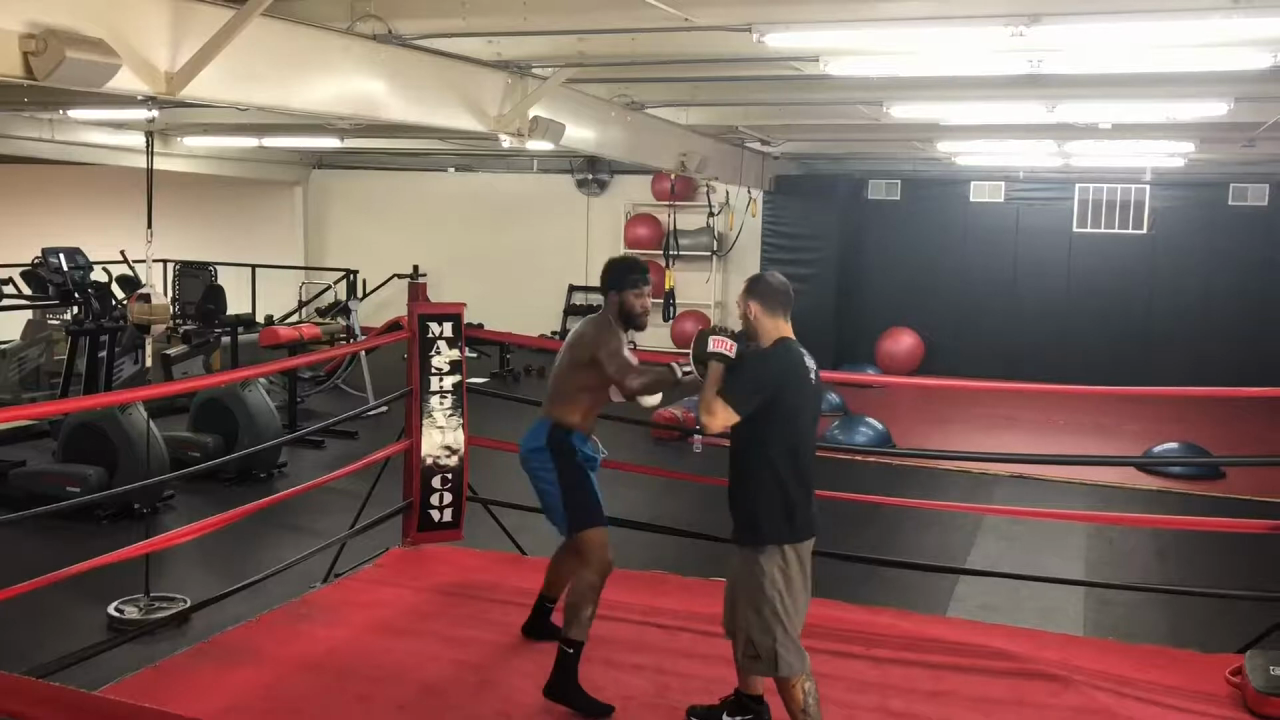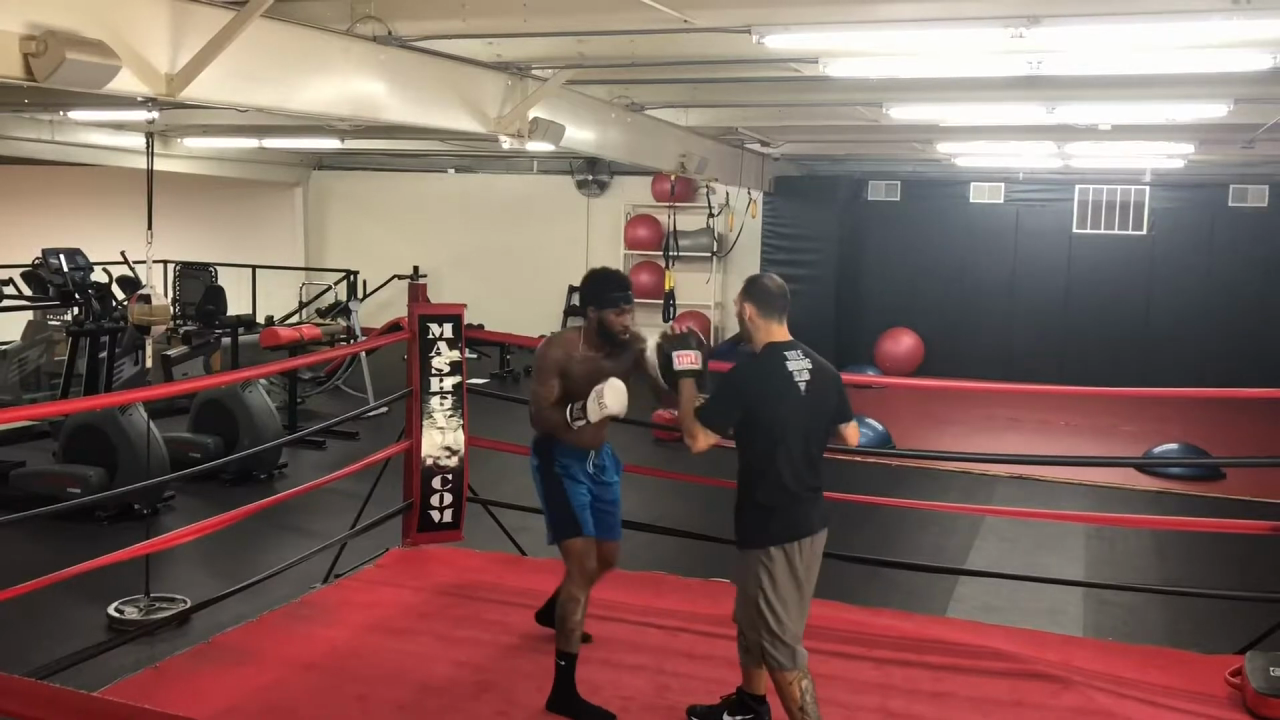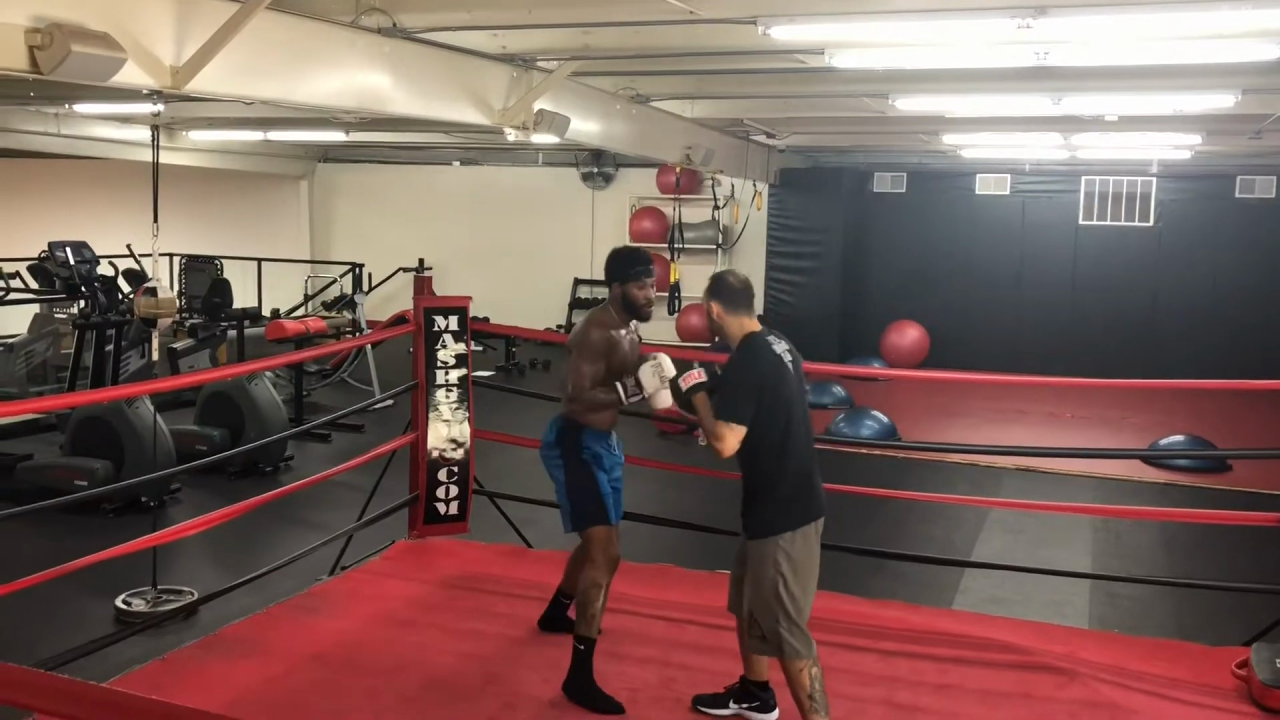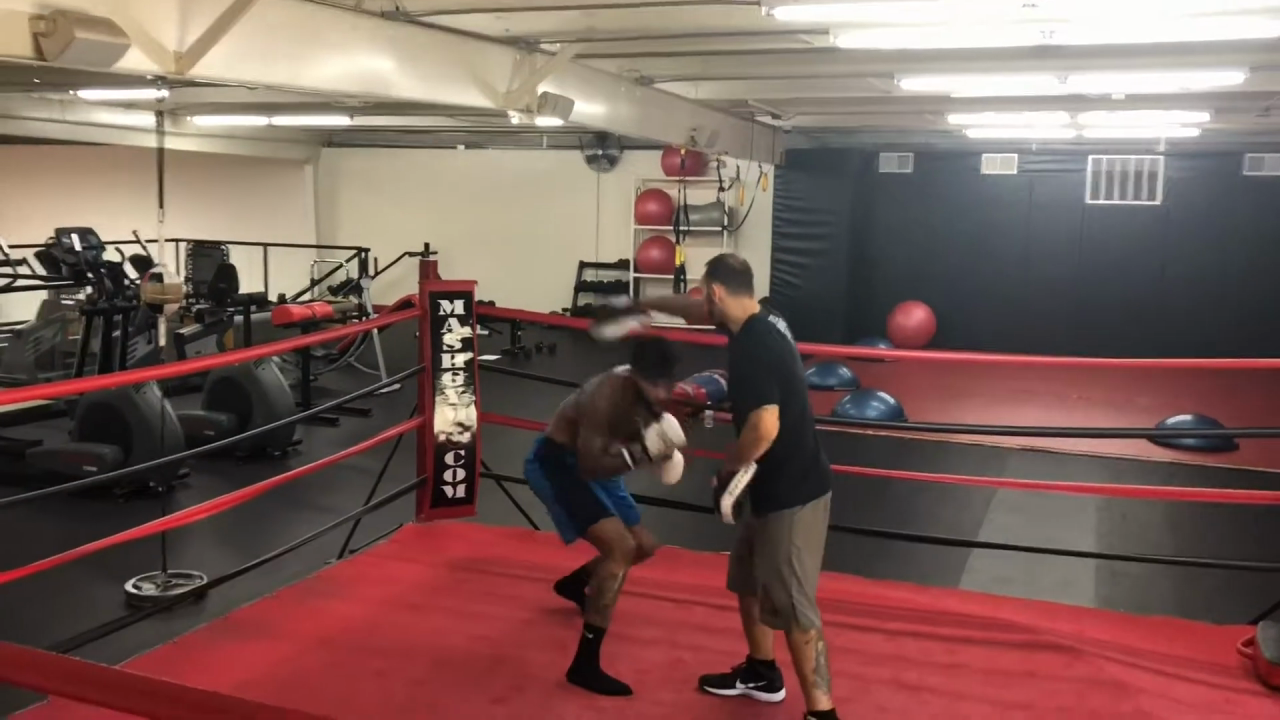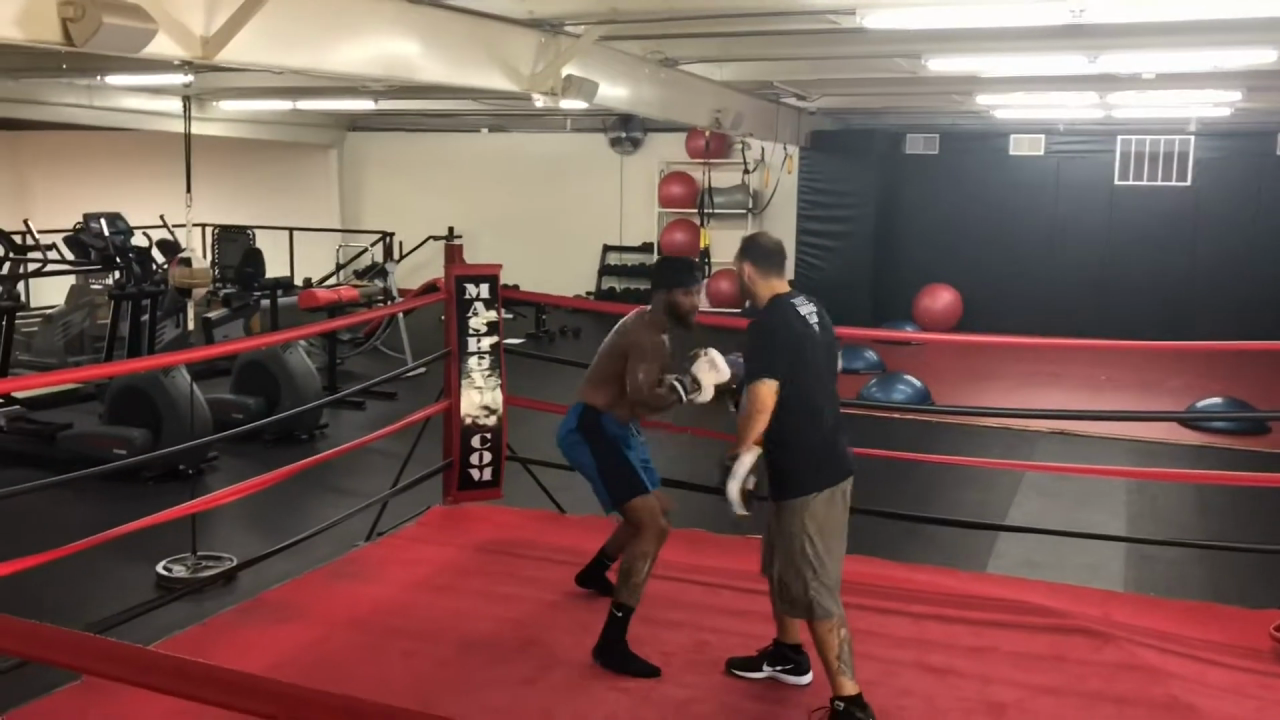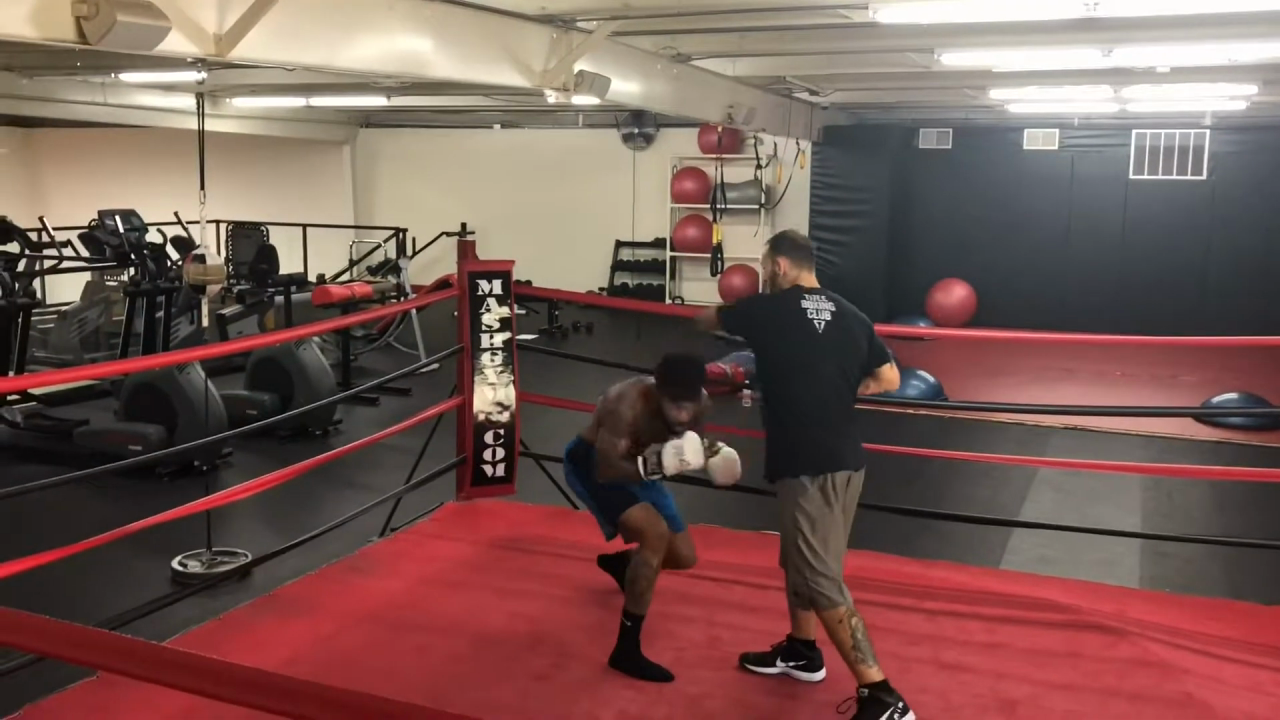
dt=0.5s
person 1, frame 1
left shoulder: (766, 363)
right shoulder: (801, 363)
left elbow: (712, 420)
left wrist: (717, 362)
right wrist: (734, 367)
left hip: (776, 527)
right hip: (782, 518)
left knee: (778, 641)
right knee: (742, 619)
person 1, frame 2
left shoulder: (748, 374)
right shoulder: (822, 370)
left elbow: (697, 438)
right elbow: (850, 436)
left wrist: (685, 372)
left hip: (771, 527)
right hip: (809, 519)
left knee: (779, 640)
right knee: (753, 620)
person 1, frame 3
left shoulder: (743, 365)
right shoulder: (776, 345)
left elbow: (726, 443)
left wrist: (699, 396)
left hip: (785, 513)
right hip: (783, 502)
left knee: (785, 628)
right knee: (747, 602)
person 1, frame 4
left shoulder: (752, 346)
right shoulder: (763, 321)
left elbow: (765, 427)
right elbow: (701, 309)
left wrist: (730, 470)
right wrist: (648, 304)
left hip: (793, 491)
right hip: (780, 484)
left knee: (791, 603)
right knee: (747, 578)
right ankle: (760, 671)
person 1, frame 5
left shoulder: (767, 324)
right shoulder: (805, 309)
left elbow: (761, 398)
right elbow: (828, 369)
left wrist: (742, 456)
left hip: (810, 474)
right hip: (824, 462)
left knee: (815, 588)
right knee: (781, 565)
right ankle: (786, 653)
person 1, frame 6
left shoulder: (768, 311)
right shoulder: (851, 316)
left elbow: (714, 316)
right elbow: (889, 379)
left wrist: (714, 311)
left hip: (806, 467)
right hip: (843, 461)
left knee: (817, 578)
right knee: (798, 561)
right ankle: (799, 649)
person 2, frame 1
left shoulder: (598, 331)
right shoulder: (604, 334)
right elbow: (639, 383)
left wrist: (625, 388)
right wrist: (689, 371)
left hip: (558, 444)
right hip: (557, 448)
left knee: (579, 543)
right knee: (597, 559)
left ankle: (539, 620)
right ankle: (564, 679)
person 2, frame 2
left shoulder: (634, 346)
right shoulder: (556, 350)
left elbow: (668, 393)
right elbow: (539, 417)
right wrist: (586, 410)
left hip: (600, 459)
right hip: (559, 461)
left knee: (606, 557)
right knee: (583, 567)
left ankle: (554, 612)
person 2, frame 3
left shoulder: (631, 328)
right shoulder: (596, 331)
right elbow: (580, 399)
left wrist: (653, 385)
right wrist: (636, 386)
left hip: (603, 443)
right hip: (575, 444)
left knee: (598, 543)
right knee: (605, 554)
left ankle: (556, 613)
right ankle: (580, 677)
person 2, frame 4
left shoulder: (649, 393)
right shoulder: (606, 396)
right elbow: (591, 468)
left wrist: (662, 451)
right wrist: (644, 449)
left hip: (593, 465)
right hip: (557, 464)
left knee: (644, 546)
right knee: (620, 547)
left ankle: (573, 584)
right ankle: (585, 665)
person 2, frame 5
left shoulder: (653, 324)
right shoulder: (647, 332)
right elbow: (642, 402)
left wrist: (693, 381)
right wrist: (691, 382)
left hip: (615, 428)
right hip: (593, 430)
left knee: (654, 511)
right knee: (653, 528)
left ankle: (594, 573)
right ankle: (612, 644)
person 2, frame 6
left shoulder: (696, 402)
right shoulder: (628, 403)
left elbow: (688, 437)
right elbow: (606, 470)
left wrist: (710, 453)
right wrist: (660, 465)
left hip: (635, 466)
right hip: (592, 464)
left knee: (683, 556)
right knee: (655, 535)
left ankle: (618, 561)
right ankle: (627, 651)
